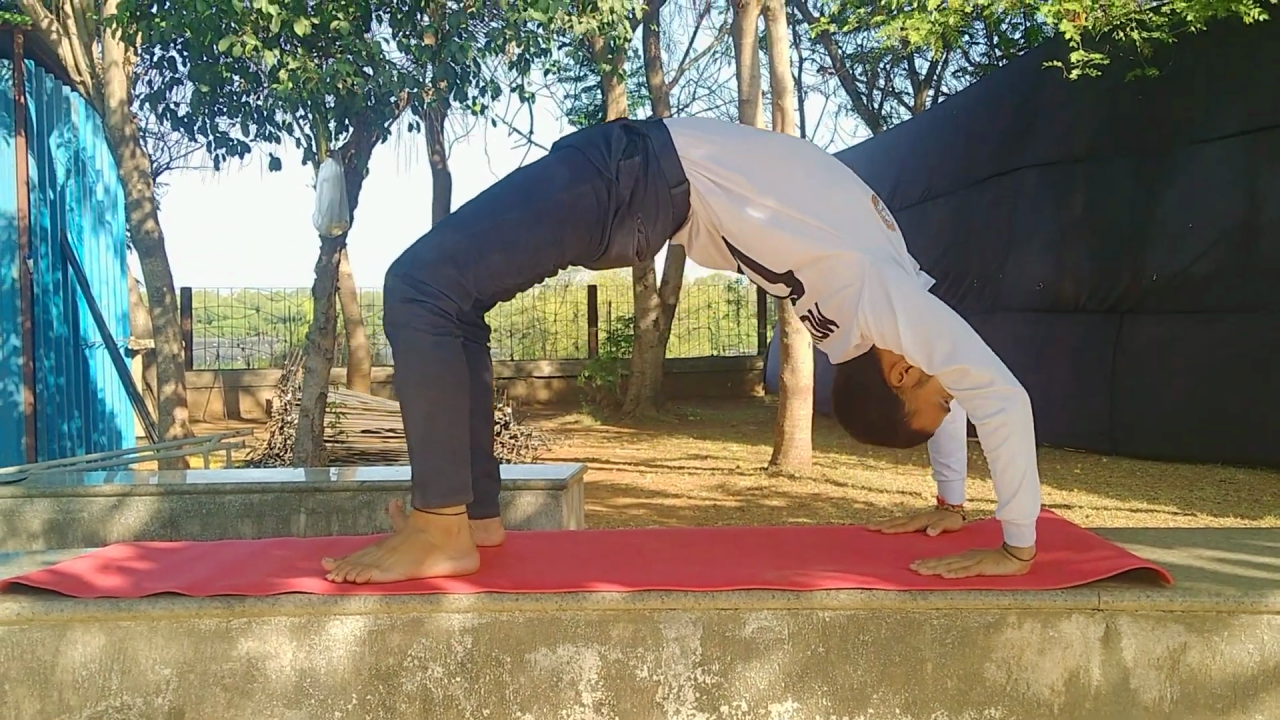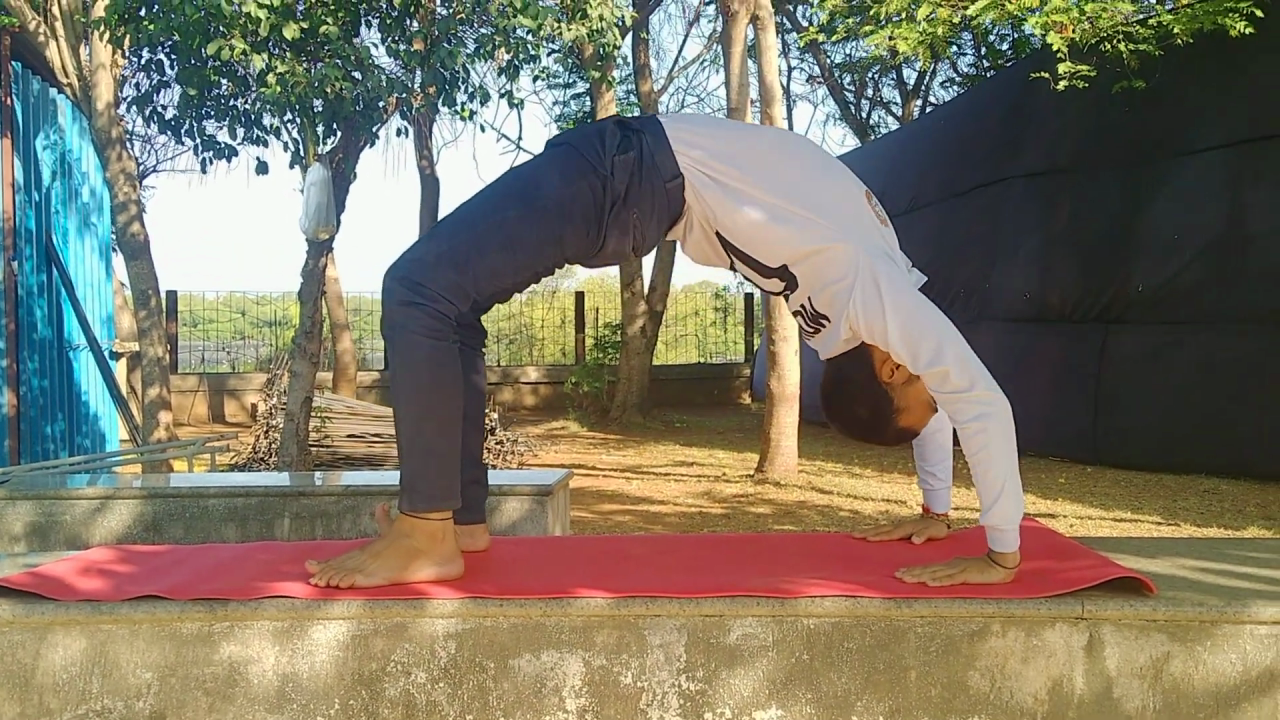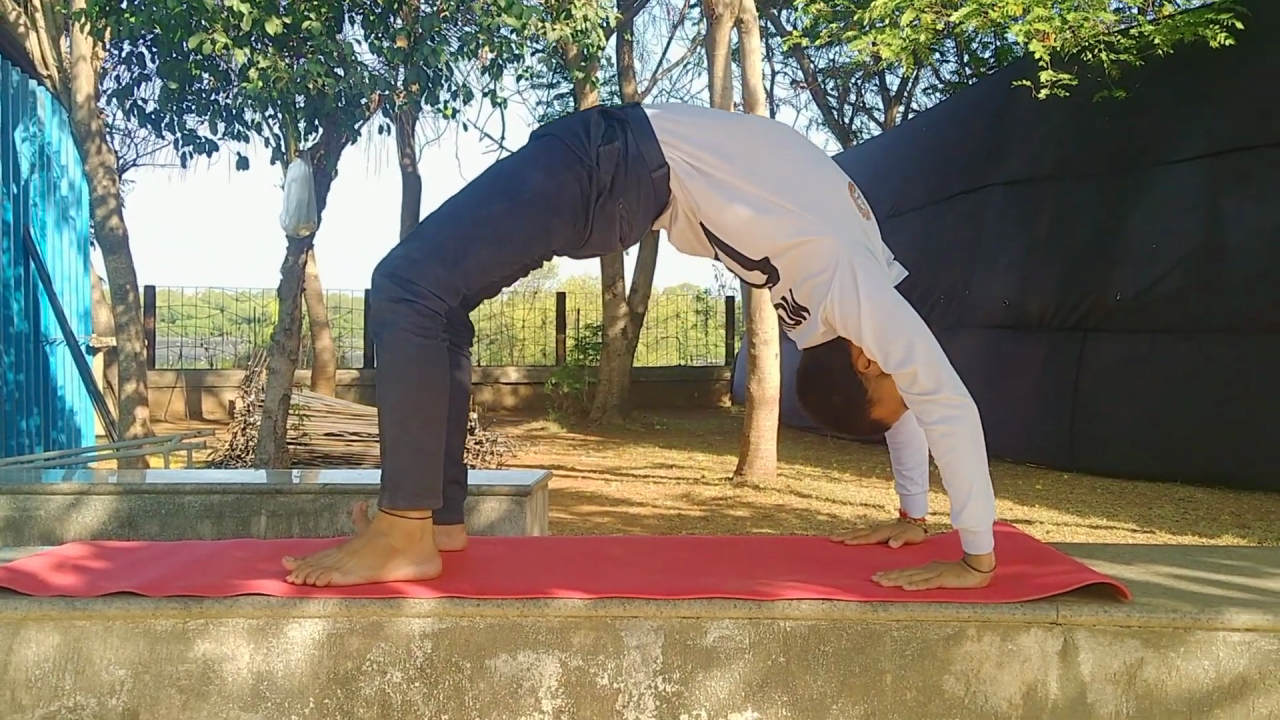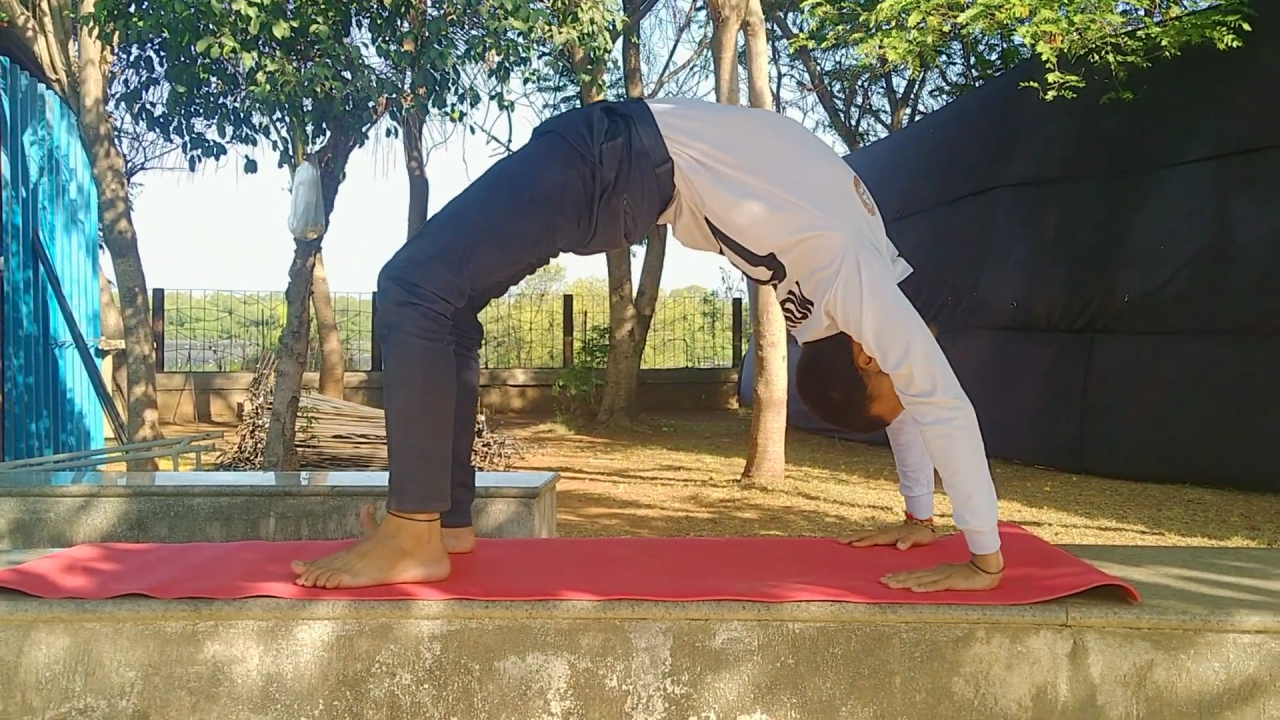
dt=0.2s
person 1, frame 1
left shoulder: (881, 305)
right shoulder: (883, 303)
left elbow: (994, 395)
right elbow: (1003, 397)
left wrist: (950, 502)
right wrist: (996, 534)
left hip: (661, 181)
right hip: (647, 172)
person 1, frame 2
left shoulder: (872, 298)
right shoulder: (872, 298)
left elbow: (975, 402)
right elbow: (980, 402)
left wrist: (946, 520)
right wrist: (1000, 553)
left hip: (653, 180)
right hip: (638, 170)
person 1, frame 3
left shoulder: (853, 285)
right shoulder: (851, 289)
left elbow: (935, 401)
right elbow: (946, 403)
right wrist: (976, 557)
left hip: (638, 172)
right hip: (621, 162)
person 1, frame 4
left shoulder: (861, 275)
right shoulder: (856, 284)
left elbow: (926, 400)
right elbow: (942, 404)
left wrist: (919, 517)
right wrist: (982, 560)
left hip: (638, 166)
right hip: (623, 157)
